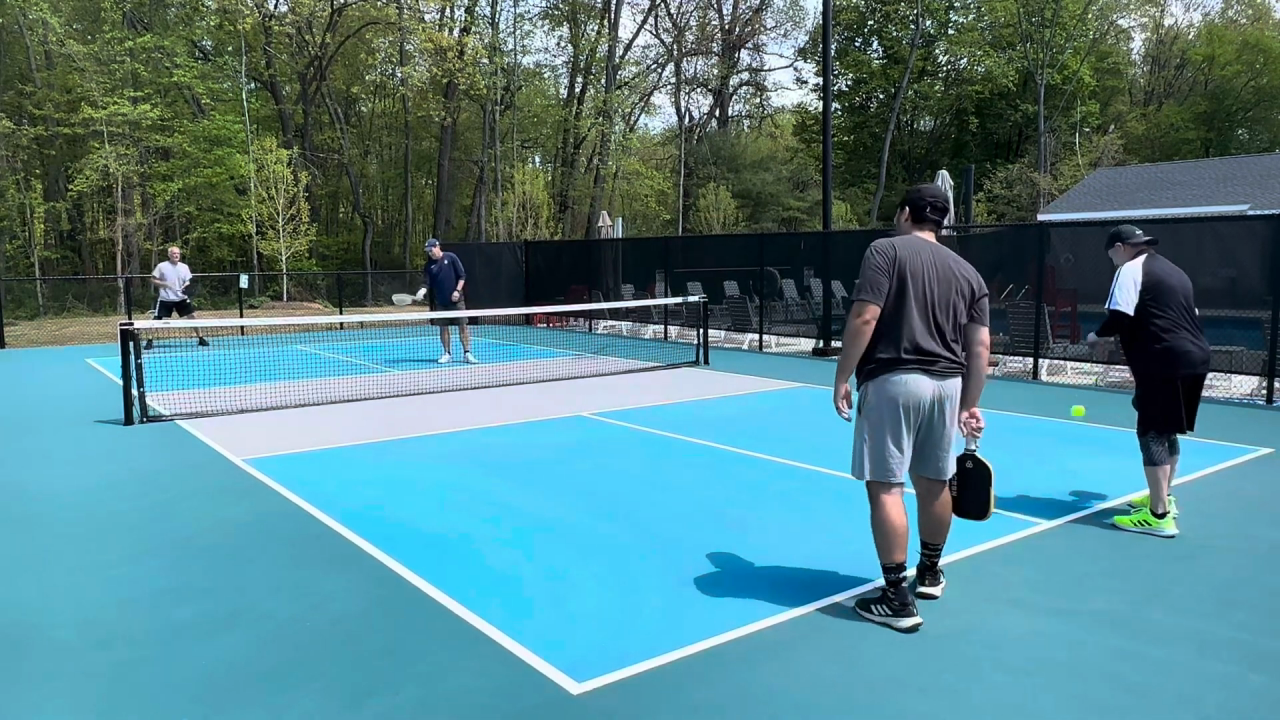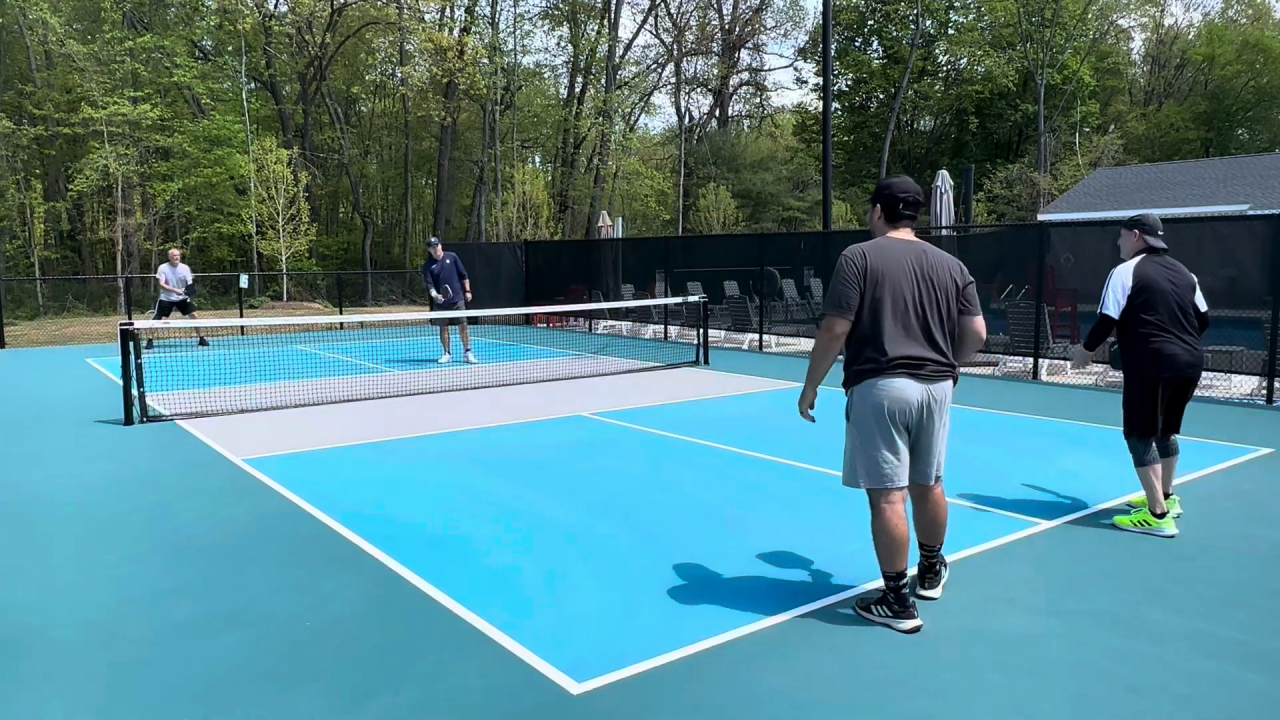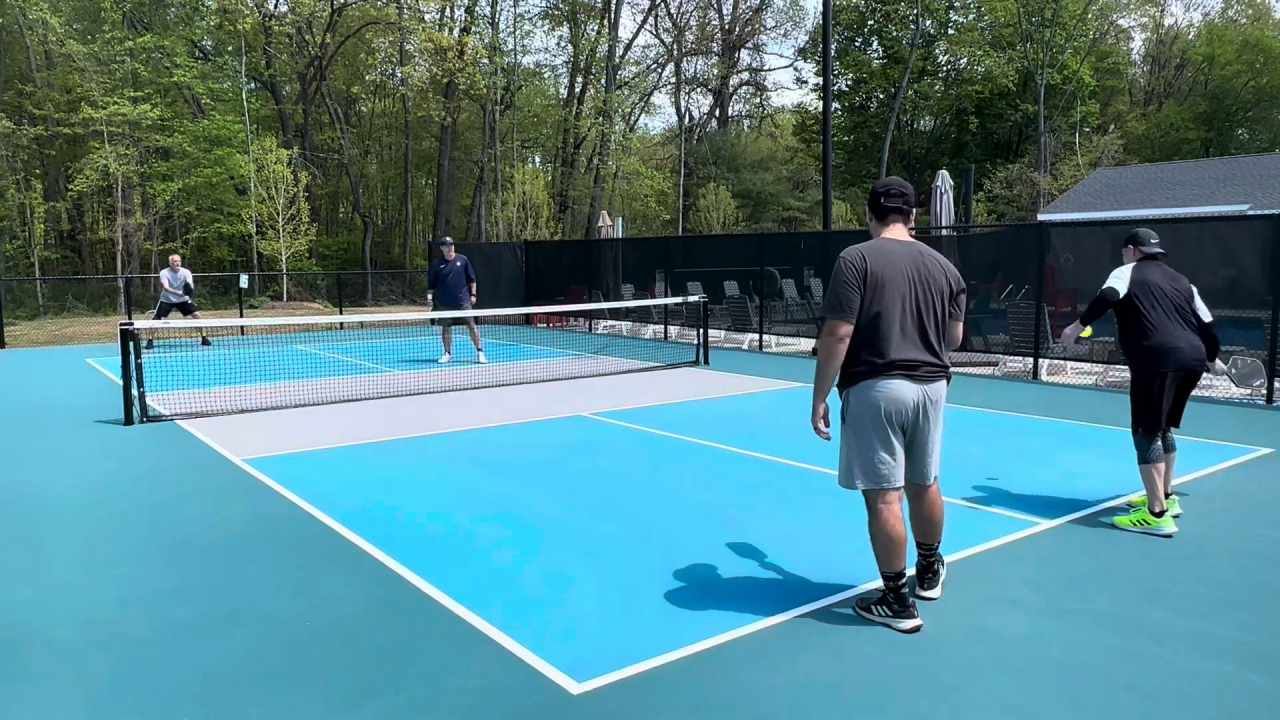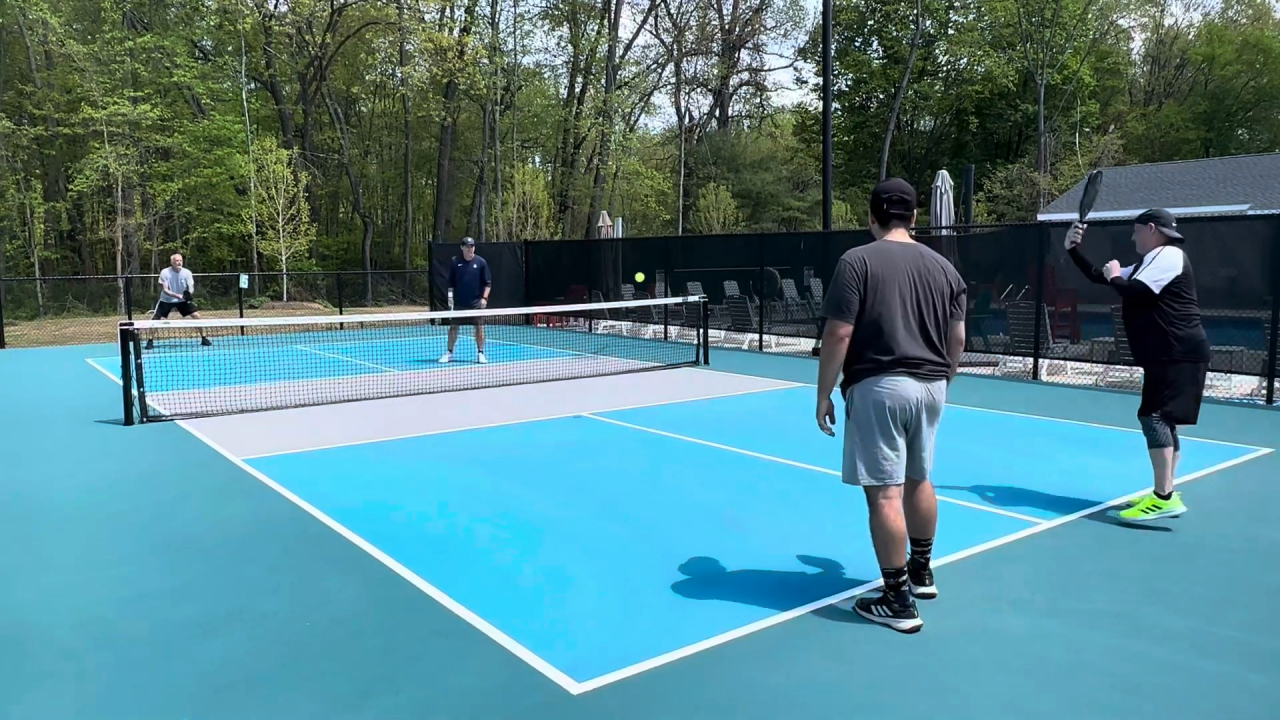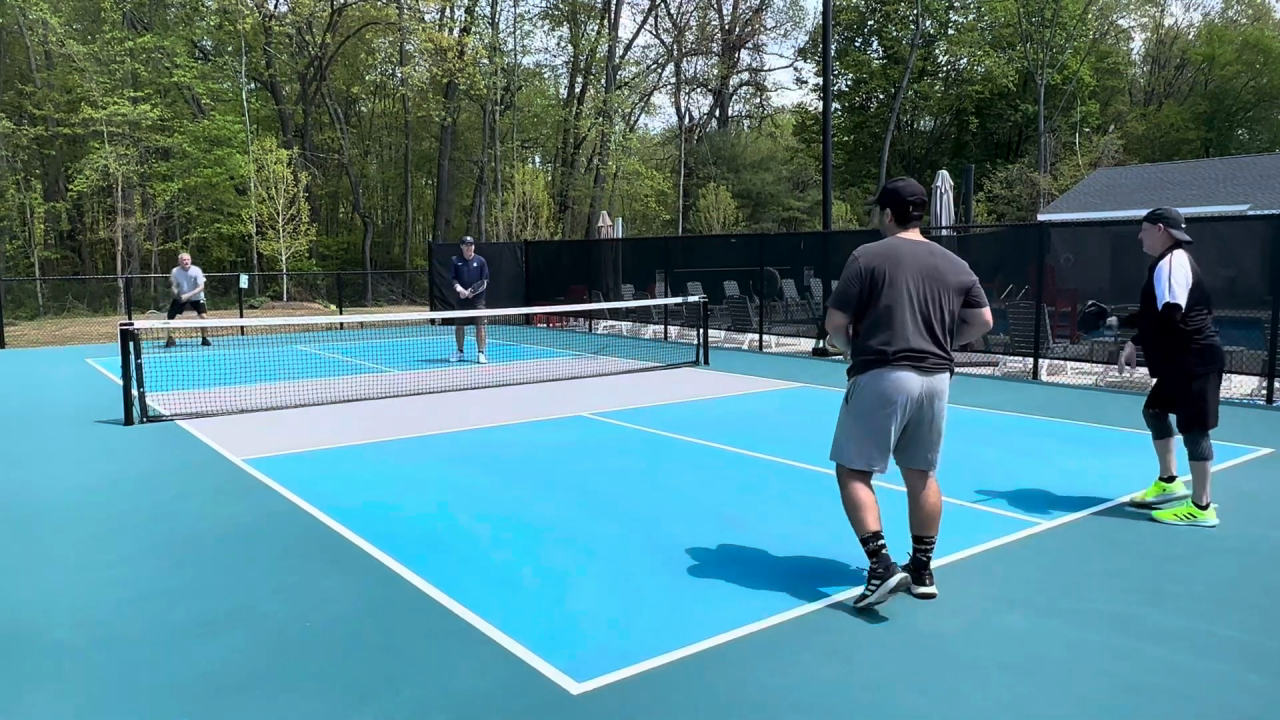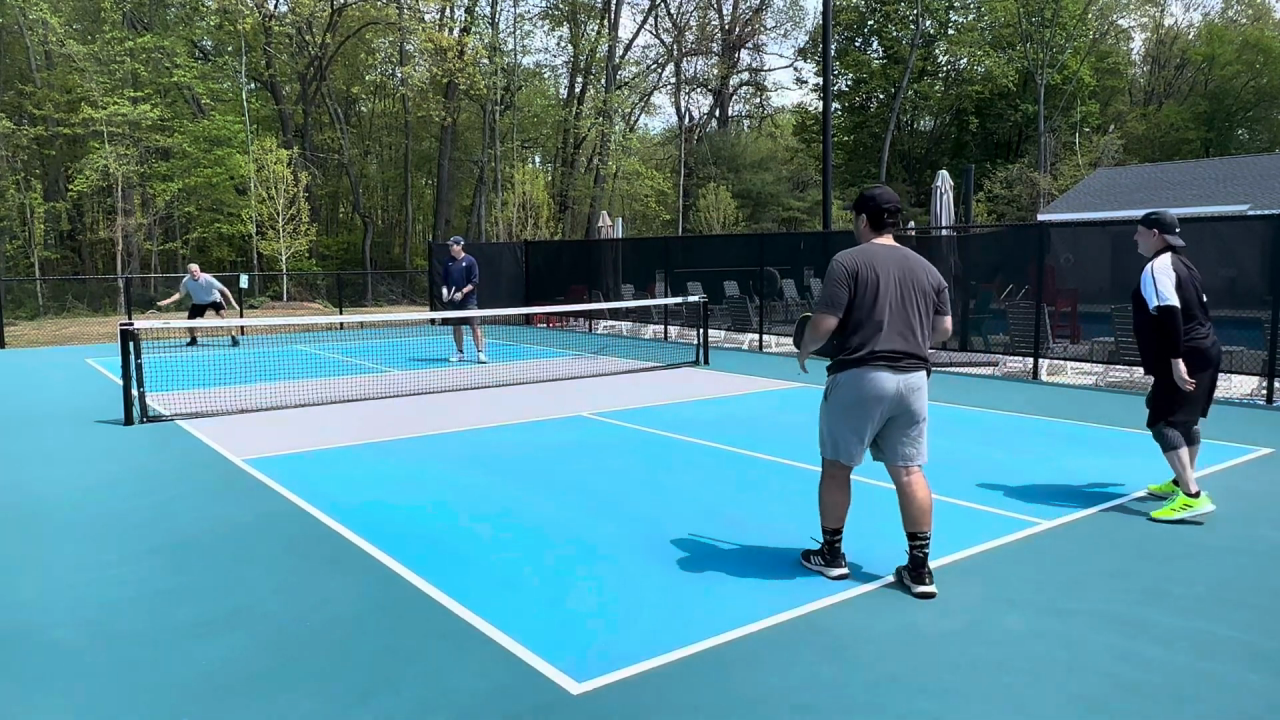
dt=0.4s
person 1, frame 1
left shoulder: (886, 251)
right shoulder: (967, 271)
left elbow: (864, 319)
right elbow: (980, 346)
left wrist: (842, 378)
right wrist: (969, 404)
left hip: (892, 382)
right hip: (945, 384)
left knee: (885, 488)
right knee: (935, 483)
left ankle: (897, 598)
right ankle: (930, 573)
person 1, frame 2
left shoulder: (858, 257)
right shoulder: (950, 265)
left elbow: (834, 330)
right elbow: (976, 334)
left wrist: (809, 386)
left hip: (880, 389)
right hip: (935, 387)
left knee: (888, 496)
right knee: (929, 484)
left ankle: (898, 601)
right ankle: (930, 573)
person 1, frame 3
left shoulder: (856, 259)
right shoulder: (943, 266)
left elbow: (837, 335)
right elbow: (954, 337)
left wrist: (819, 399)
left hip: (875, 389)
right hip: (930, 387)
left knee: (884, 496)
right knee: (925, 484)
left ankle: (898, 601)
right ankle: (928, 573)
person 1, frame 4
left shoulder: (857, 261)
right shoulder: (943, 267)
left elbow: (838, 335)
right elbow: (956, 339)
left wrist: (823, 395)
left hip: (878, 387)
right hip: (930, 386)
left knee: (884, 492)
right knee: (918, 481)
left ankle: (898, 601)
right ankle: (922, 571)
person 1, frame 5
left shoulder: (868, 257)
right shoulder: (954, 264)
left elbow: (835, 323)
right elbow: (983, 321)
left wrist: (849, 346)
left hip: (881, 378)
right hip: (934, 379)
left knee: (853, 473)
right knee: (922, 475)
left ankle: (882, 565)
right ankle: (921, 570)
person 1, frame 6
left shoulder: (848, 261)
right shoulder: (926, 268)
left elbow: (824, 324)
right elbow: (945, 329)
left wrist: (804, 350)
left hip: (859, 377)
right hip: (911, 378)
left knee: (836, 467)
right knee: (909, 472)
left ankle: (831, 554)
right ankle: (920, 568)
person 2, frame 1
left shoulder: (1131, 270)
right shoulder: (1173, 271)
left elbow: (1120, 318)
left wrist: (1097, 336)
left hip: (1163, 363)
right hip: (1193, 358)
left knee: (1152, 434)
right knee: (1166, 431)
left ankle: (1159, 515)
right ankle: (1163, 498)
person 2, frame 2
left shoulder: (1126, 271)
right shoulder: (1183, 272)
left elbow: (1107, 320)
right elbow: (1202, 320)
left wrist: (1086, 349)
left hip: (1151, 366)
right hip: (1188, 364)
left knee: (1139, 435)
right knee: (1164, 431)
left ankle: (1158, 516)
right ankle: (1166, 498)
person 2, frame 3
left shoulder: (1127, 273)
right shoulder: (1181, 281)
left elbow: (1107, 297)
right elbow: (1207, 326)
left wrist: (1078, 326)
right wrist: (1212, 358)
left hip: (1157, 360)
right hip: (1190, 360)
left knee: (1146, 432)
right knee: (1161, 428)
left ankle: (1157, 514)
right ankle: (1165, 497)
person 2, frame 4
left shoulder: (1168, 255)
right shoulder: (1151, 262)
left elbow: (1134, 292)
right elbow: (1100, 275)
left wrist: (1114, 277)
right wrist: (1074, 249)
left hip: (1178, 353)
right hip: (1173, 355)
left knee: (1153, 416)
right knee: (1164, 419)
left ankle: (1164, 497)
right ankle: (1165, 495)
person 2, frame 5
left shoulder: (1172, 262)
right shoulder: (1166, 265)
left elbow: (1169, 315)
right elbow: (1151, 314)
left wrist: (1134, 344)
right wrist: (1120, 321)
left hip: (1194, 361)
right hip: (1178, 362)
left knee: (1193, 428)
right knee: (1154, 411)
left ankle: (1201, 507)
right ankle: (1168, 482)
person 2, frame 6
left shoulder: (1156, 268)
right shoulder: (1182, 264)
left elbow: (1169, 316)
left wrist: (1175, 359)
left hip: (1186, 360)
right hip: (1202, 353)
left knee: (1162, 422)
right knee: (1184, 421)
left ankle: (1192, 497)
right ankle: (1182, 483)
